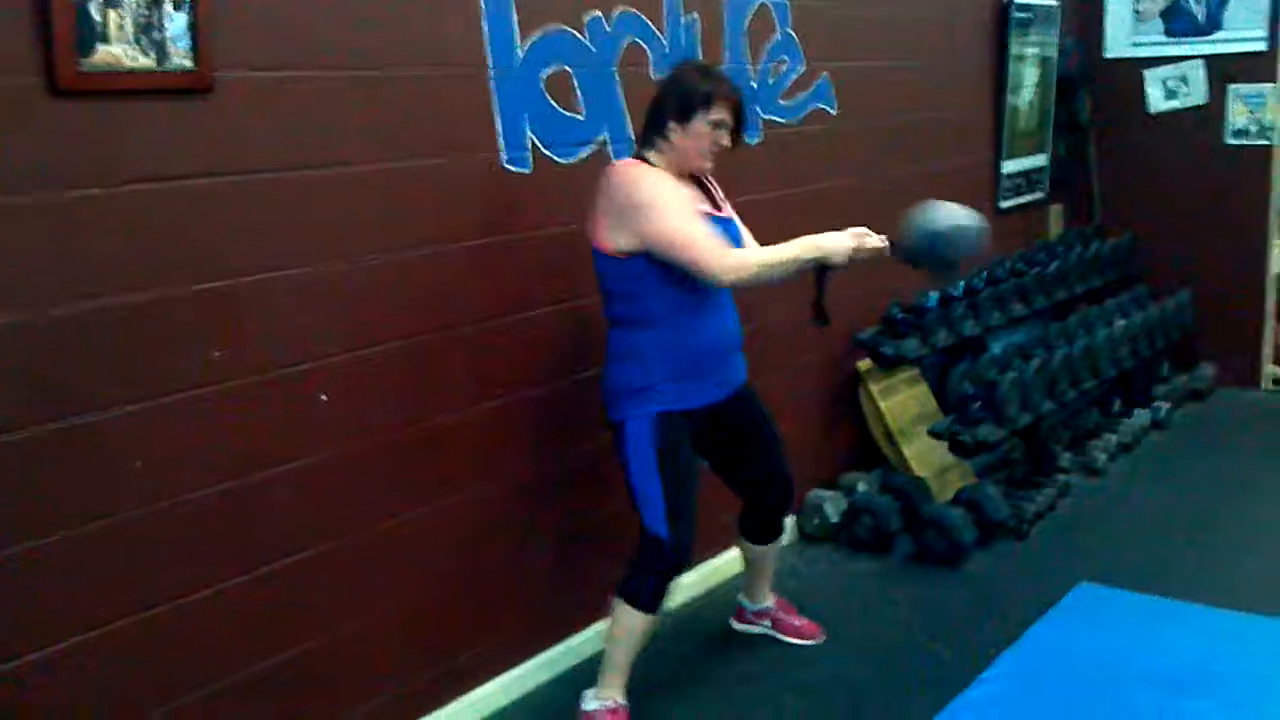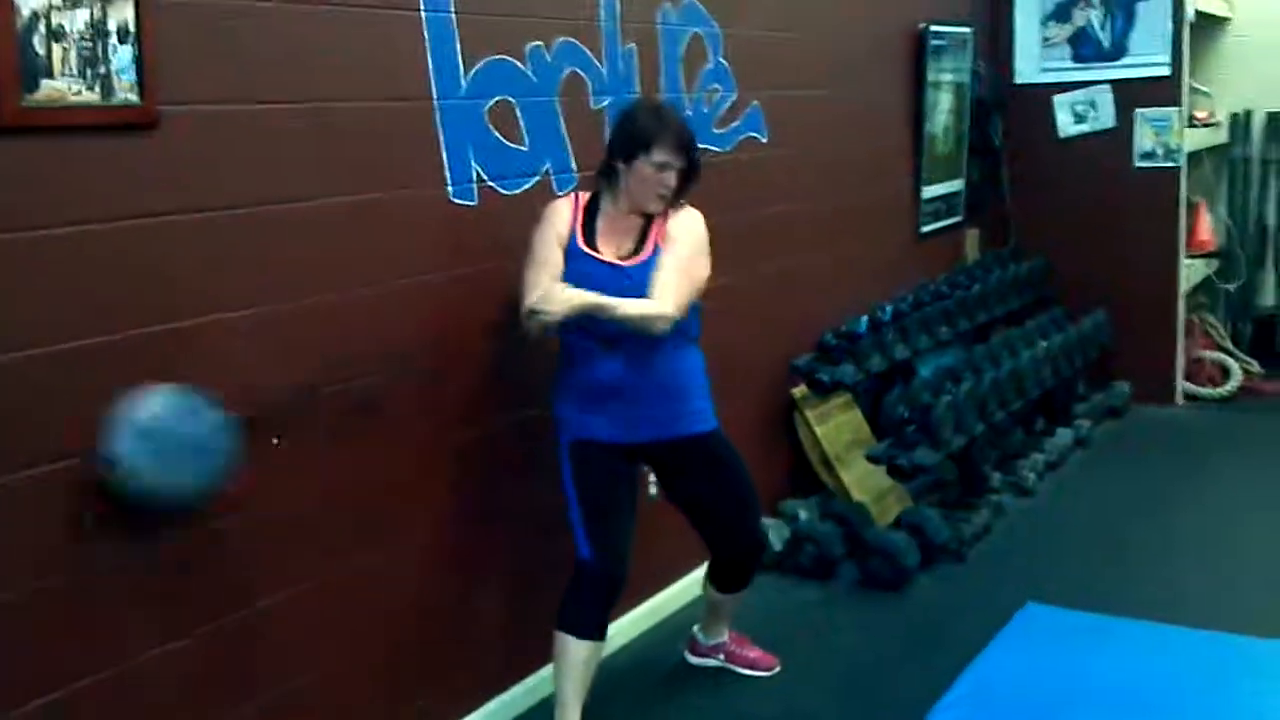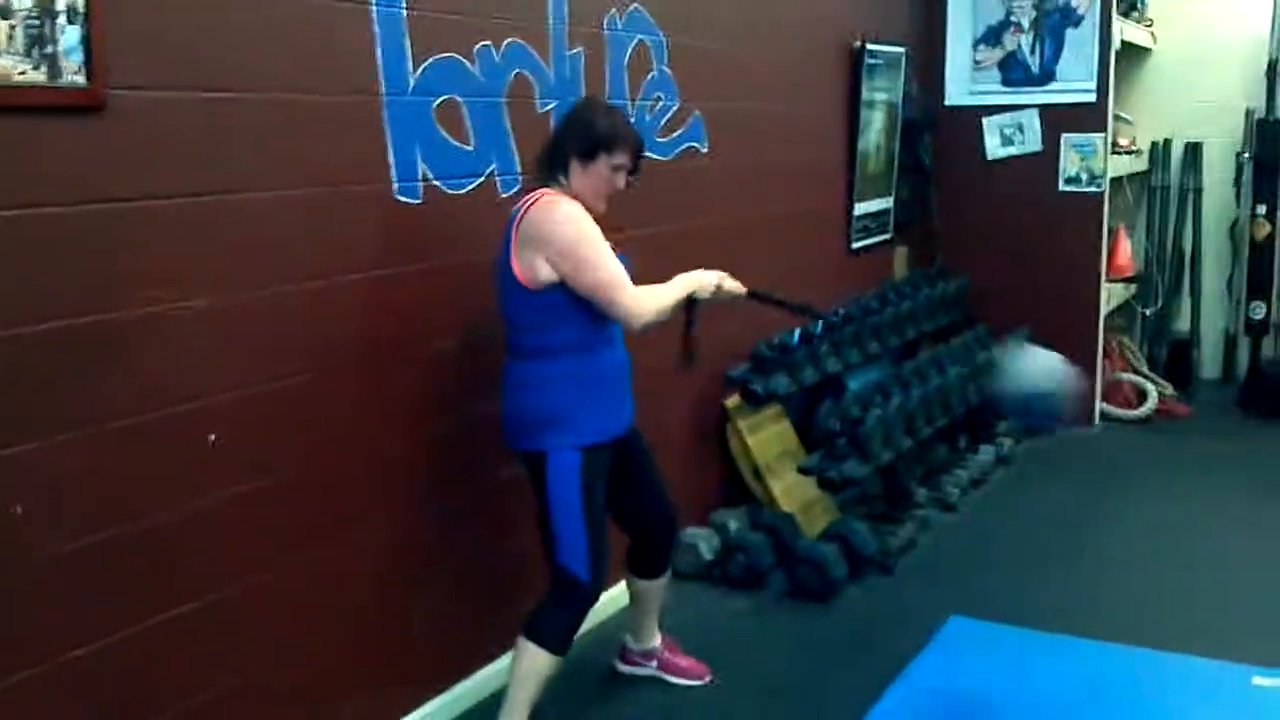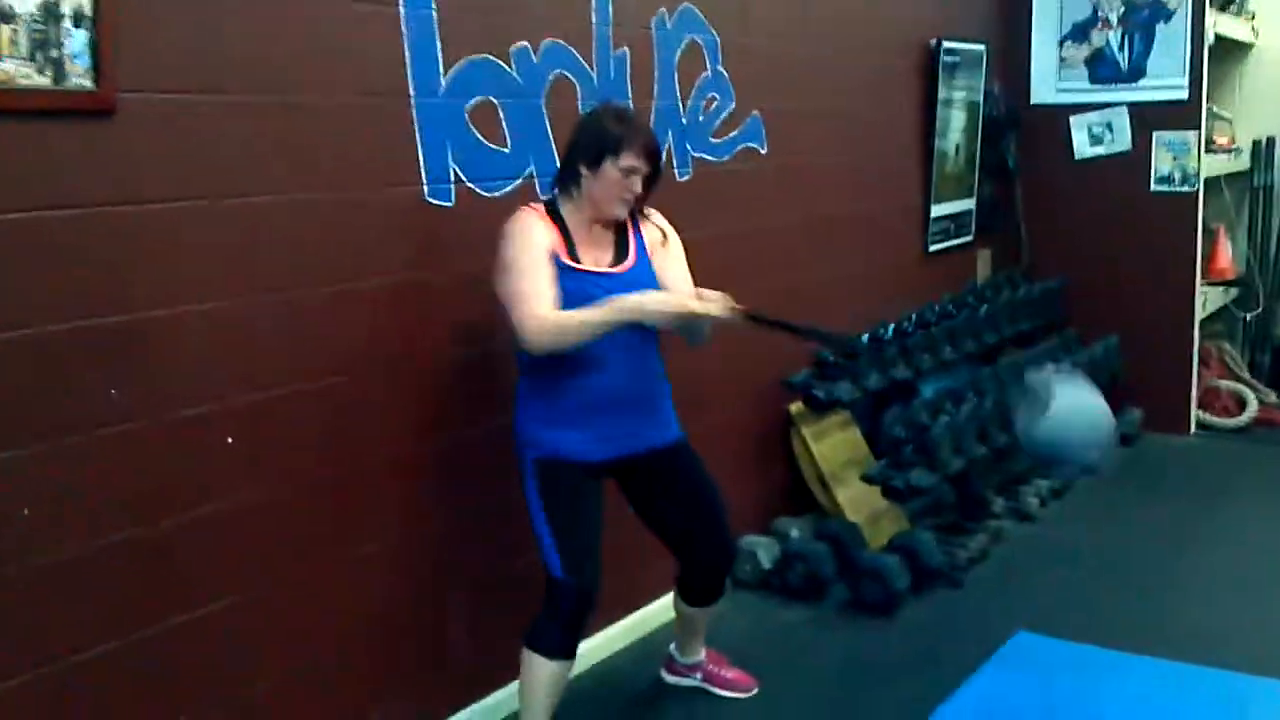
dt=0.5s
person 1, frame 1
left shoulder: (701, 185)
right shoulder: (635, 181)
left elbow: (748, 259)
right elbow: (725, 269)
left wrist: (838, 246)
right wrist: (817, 245)
left hip: (720, 383)
right hip: (655, 399)
left knee: (772, 489)
right knee: (666, 546)
left ankle: (758, 605)
person 1, frame 2
left shoulder: (684, 222)
right shoulder: (564, 217)
left elbow: (661, 313)
right elbow: (534, 315)
left wrist: (589, 301)
right wrist: (547, 306)
left hip: (682, 420)
right hip: (594, 428)
left knee: (744, 542)
right knee: (600, 571)
left ankle: (711, 639)
person 1, frame 3
left shoulder: (576, 216)
right shoulder: (553, 215)
left elbow: (620, 299)
right elbow: (632, 311)
left wrist: (700, 283)
right wrist: (689, 281)
left hip: (603, 420)
right hip: (561, 429)
left knee: (657, 526)
right knee: (577, 582)
left ankle: (643, 645)
person 1, frame 4
left shoulder: (650, 229)
right shoulder: (532, 229)
left elbow: (687, 315)
right elbow: (535, 333)
left wrist: (702, 308)
right wrist: (621, 309)
left hip: (648, 430)
right hip: (562, 443)
left knee: (714, 551)
right knee: (572, 593)
left ankle: (688, 659)
